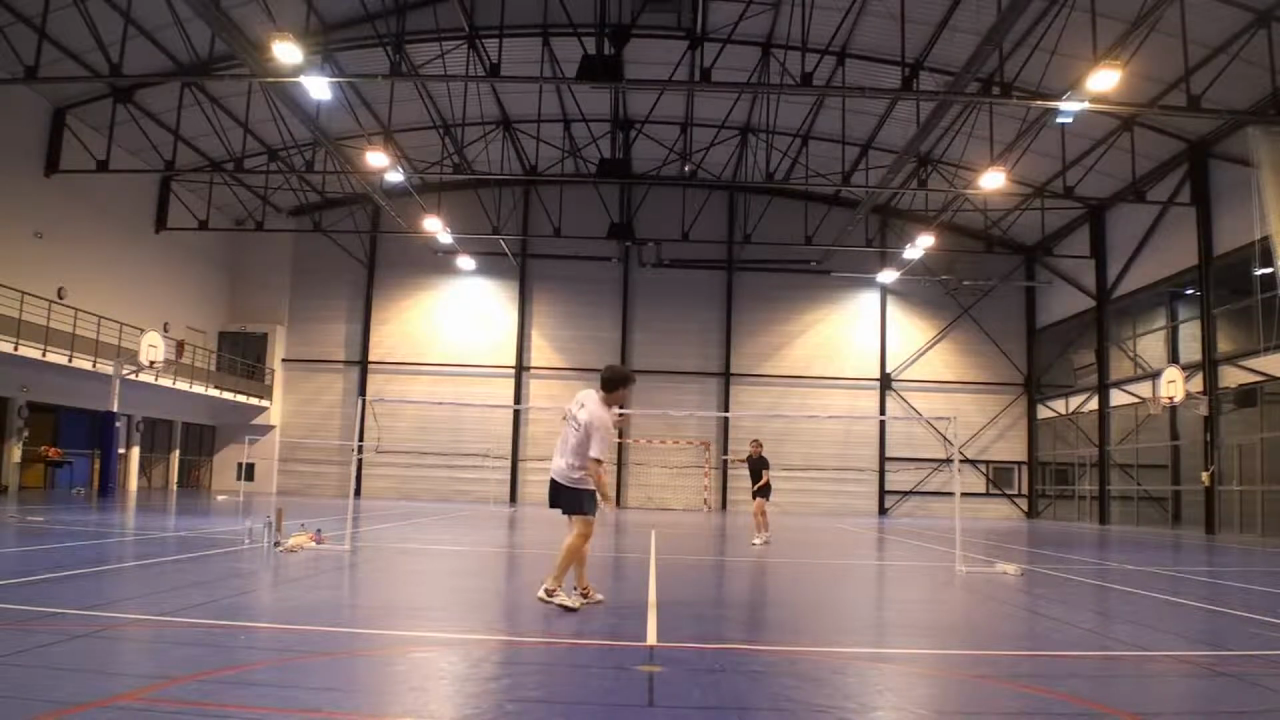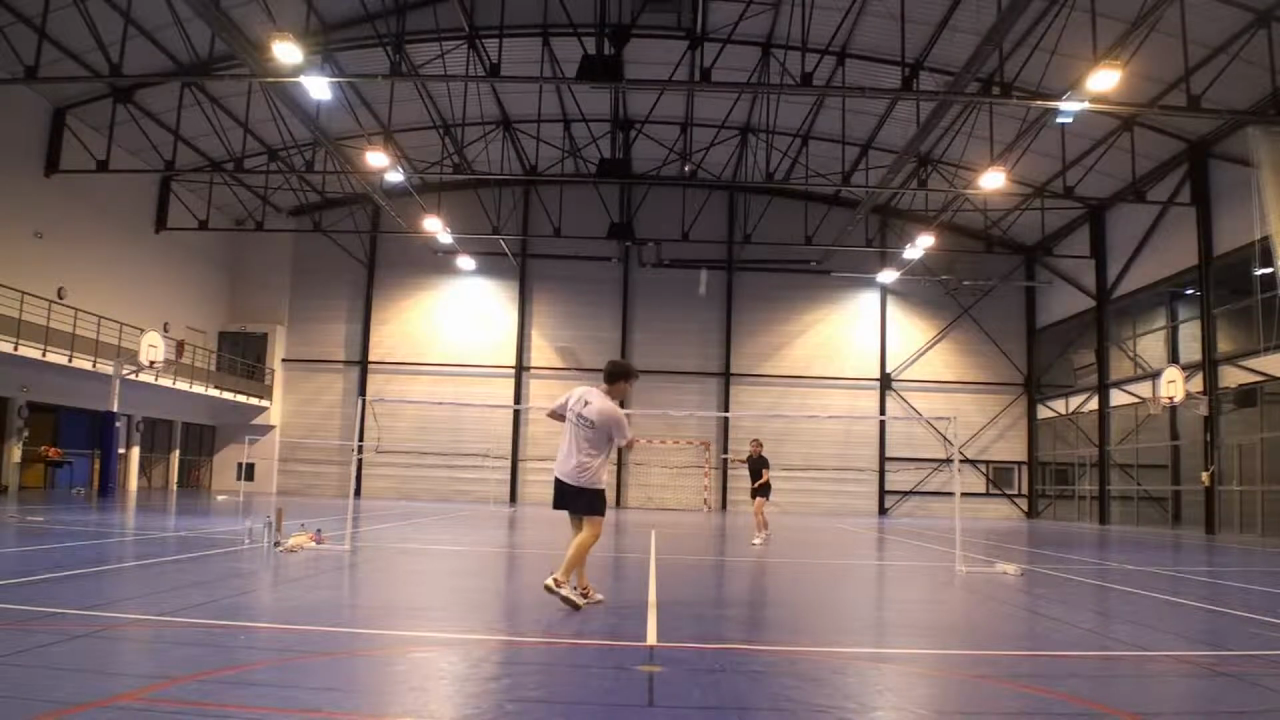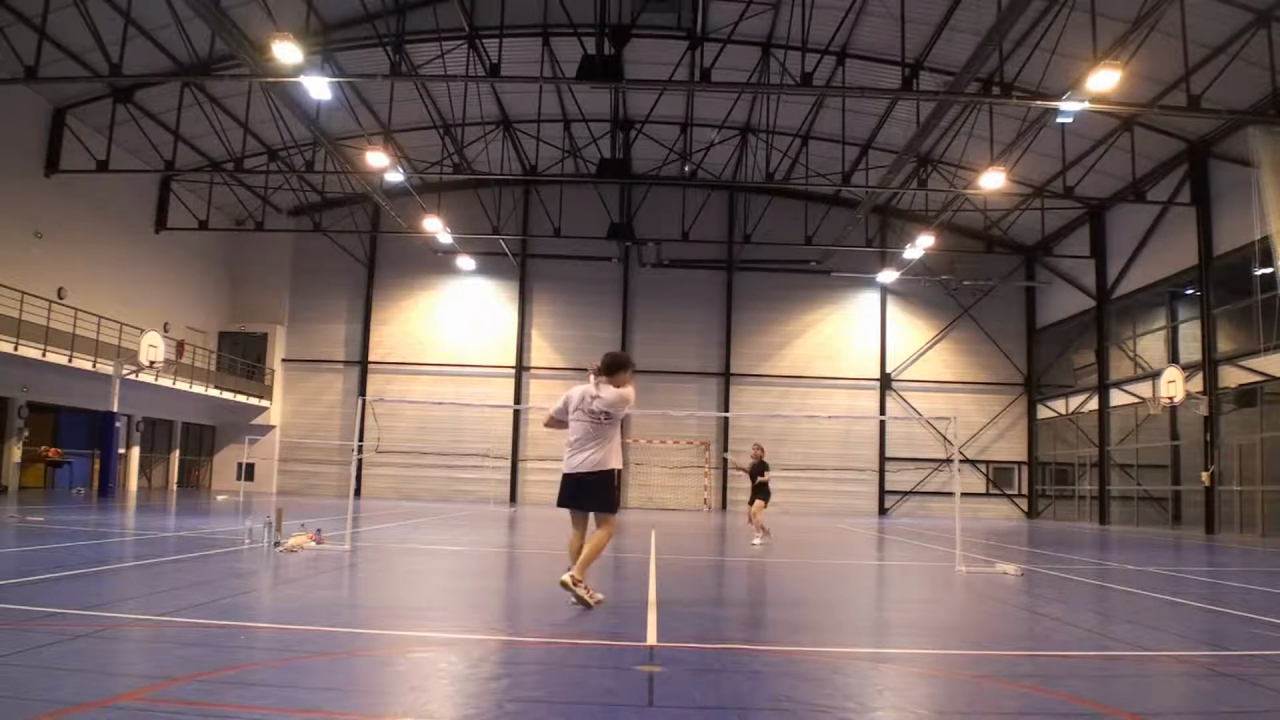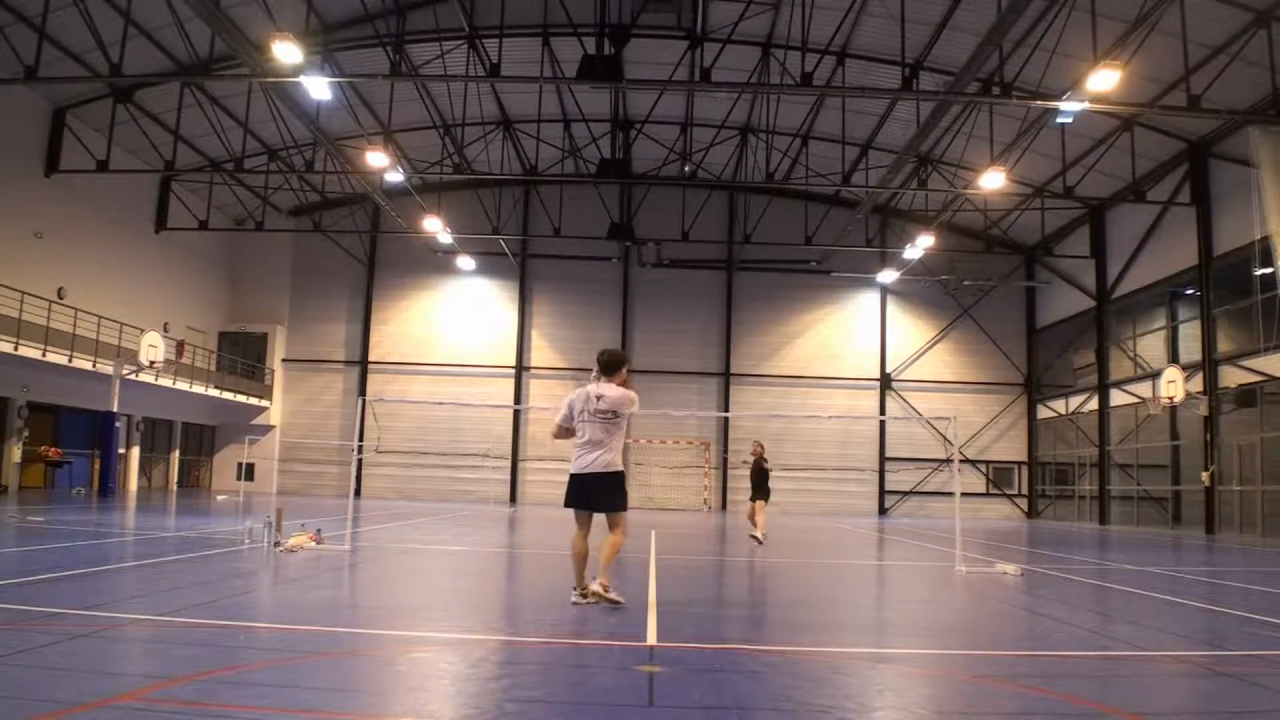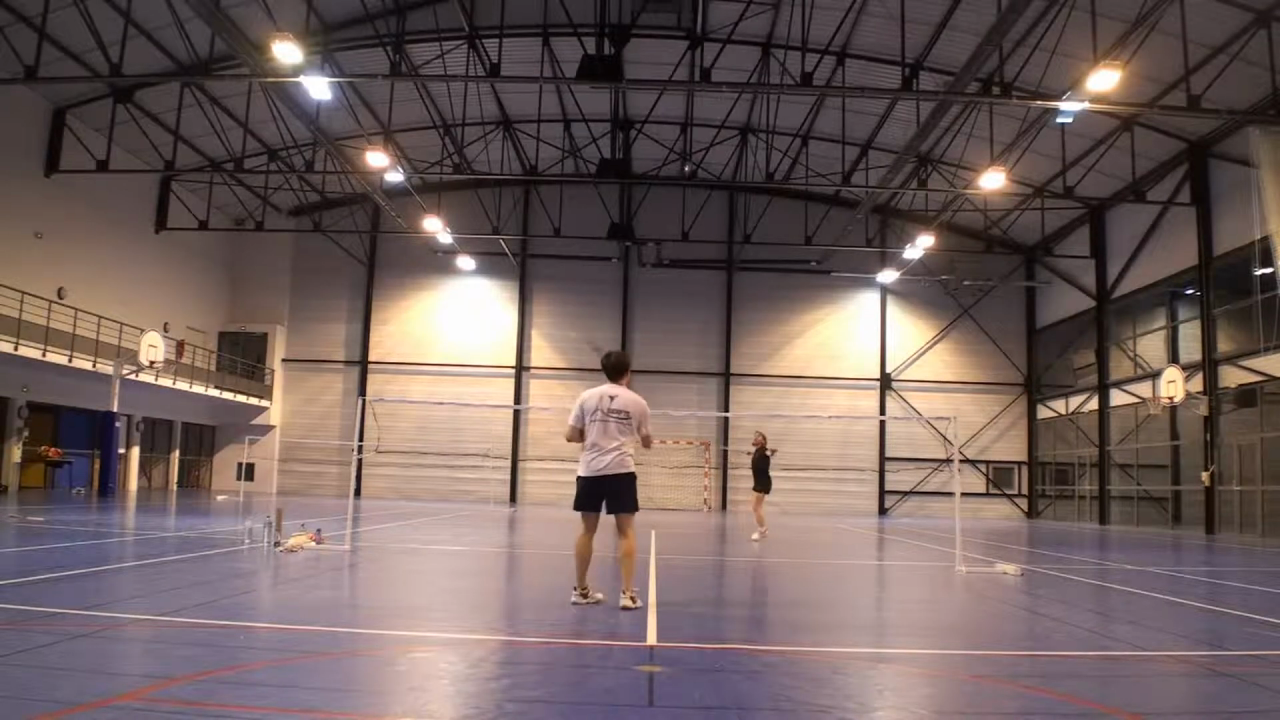
dt=0.2s
person 1, frame 1
left shoulder: (586, 395)
right shoulder: (603, 423)
right elbow: (595, 467)
right wrist: (604, 494)
left hip: (561, 474)
right hip: (578, 480)
left knee: (580, 531)
right knee: (581, 532)
left ankle: (582, 589)
right ankle: (551, 587)
person 1, frame 2
left shoulder: (578, 393)
right shoulder: (613, 414)
left elbow: (552, 413)
right elbow: (627, 444)
right wrist: (629, 440)
left hip: (564, 474)
right hip: (588, 480)
left knee: (580, 529)
right knee: (590, 531)
left ankle: (582, 588)
right ankle: (560, 578)
person 1, frame 3
left shoulder: (575, 393)
right shoulder: (620, 397)
left elbow: (548, 421)
right elbow: (629, 386)
right wrist: (601, 377)
left hip: (572, 469)
right hip: (601, 471)
left knee: (579, 528)
right knee: (605, 528)
left ankle: (581, 585)
right ankle: (576, 575)
person 1, frame 4
left shoulder: (577, 395)
right shoulder: (626, 397)
left elbow: (557, 433)
right wrist: (617, 383)
left hip: (580, 470)
right hip: (609, 470)
left knee: (582, 529)
right knee: (617, 529)
left ankle: (581, 589)
right ankle: (601, 581)
person 1, frame 5
left shoulder: (586, 397)
right shoulder: (638, 403)
left elbow: (571, 436)
right elbow: (647, 443)
left hip: (590, 471)
right hip: (621, 472)
left knee: (587, 530)
right knee: (626, 533)
left ankle: (581, 590)
right ankle: (627, 593)
